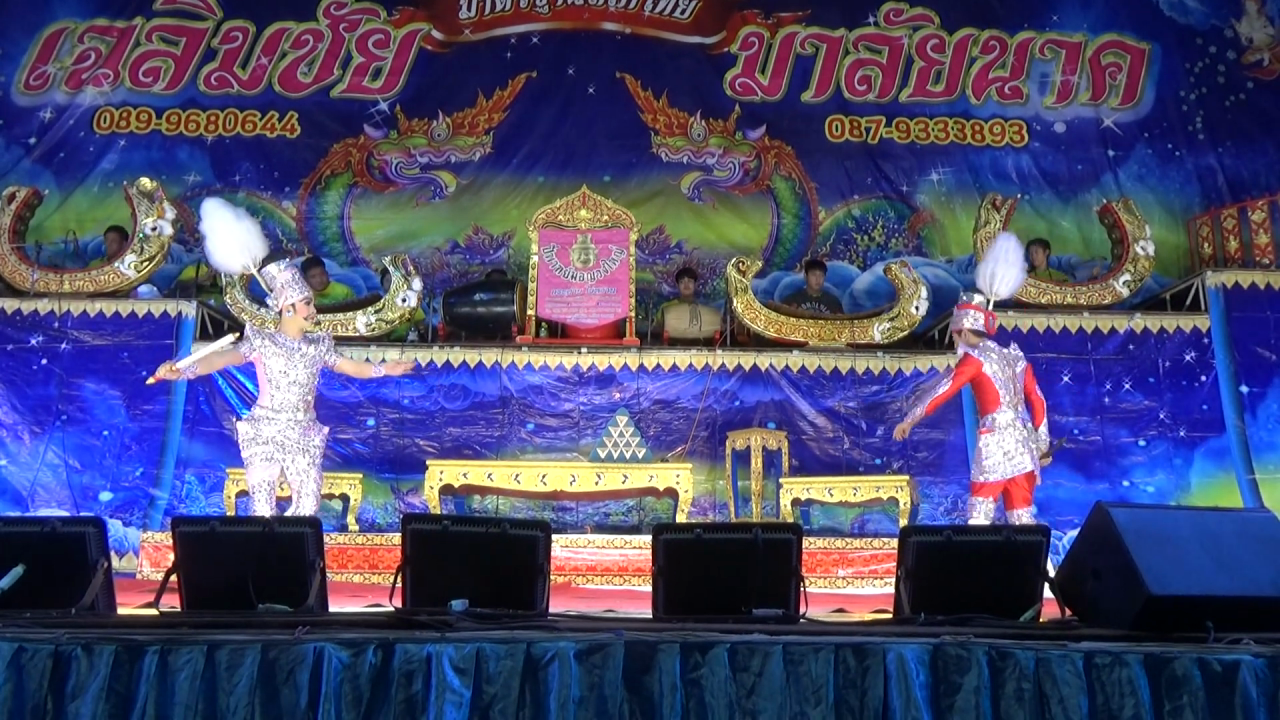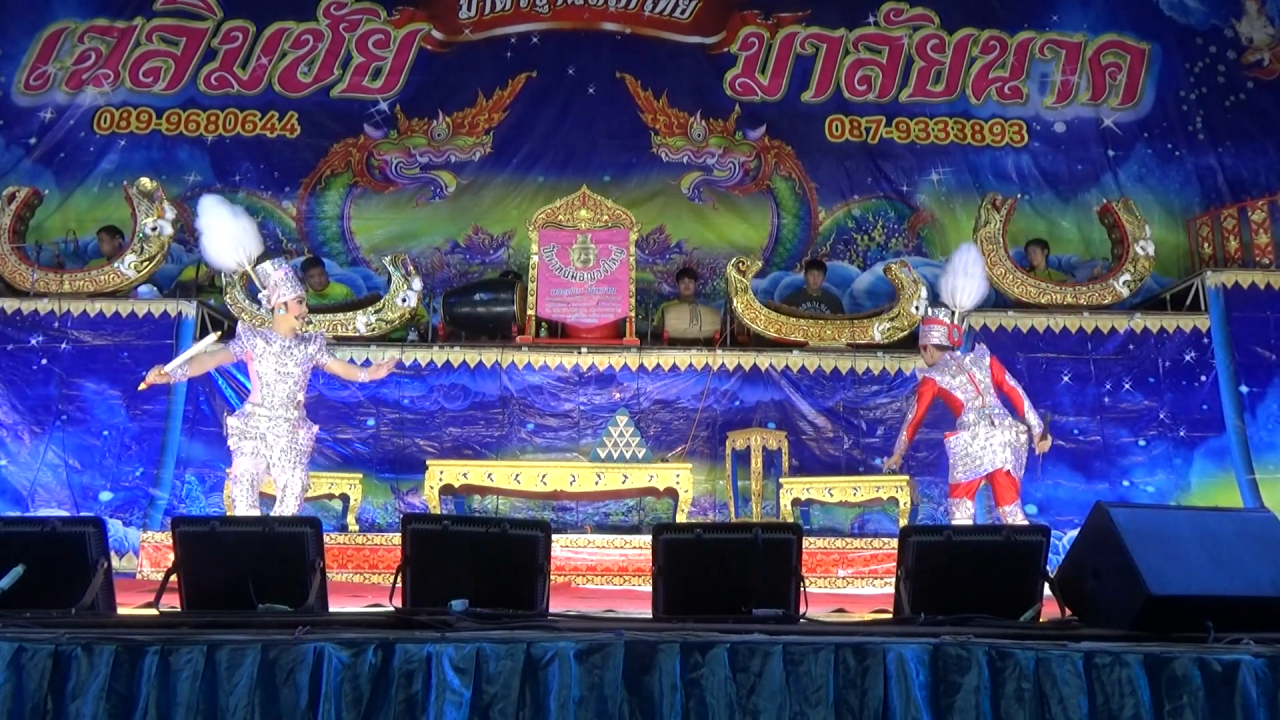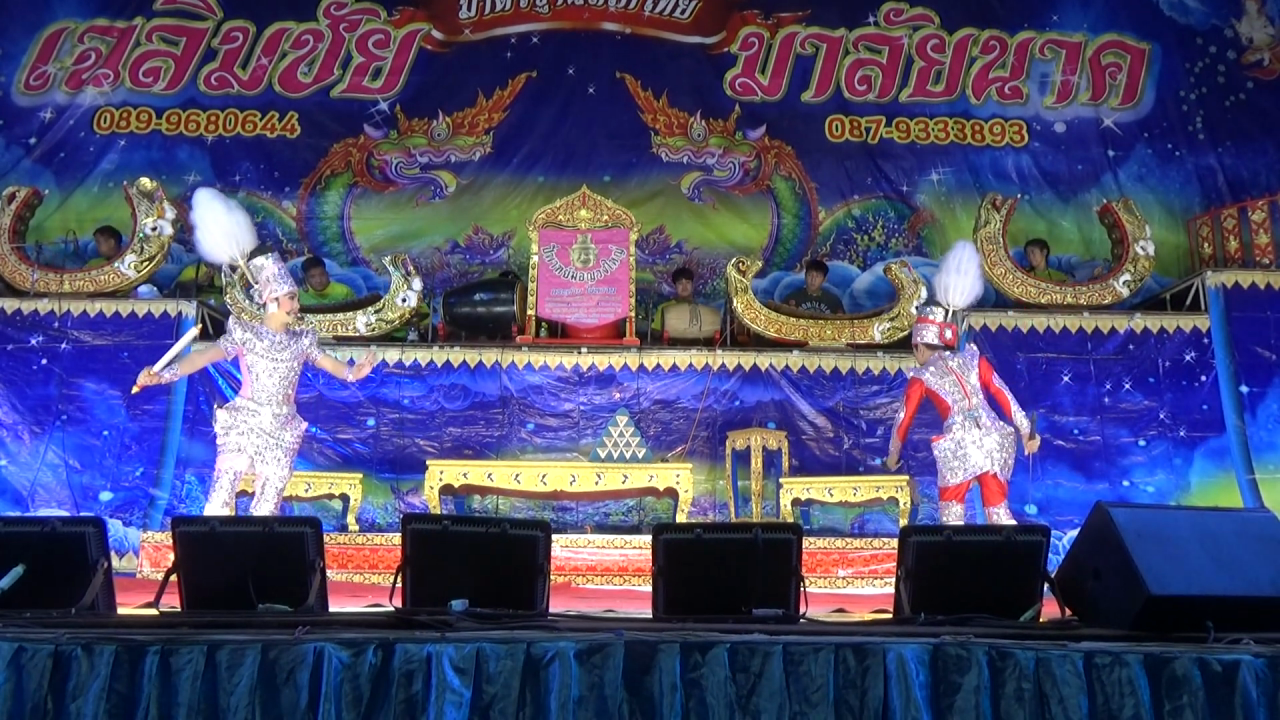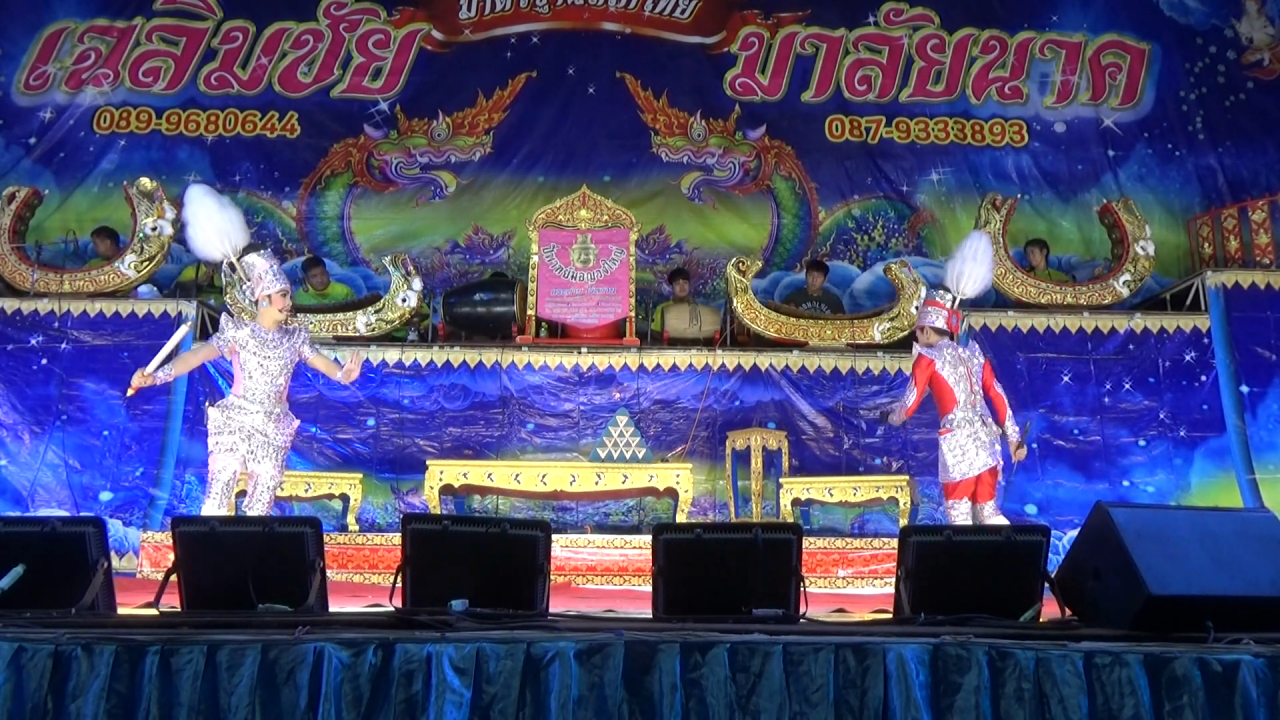
dt=0.4s
person 1, frame 1
left shoulder: (972, 358)
right shoulder: (1016, 356)
left elbow: (941, 393)
right elbow: (1037, 401)
left wrist: (909, 420)
right wrist: (1043, 443)
left hip: (996, 441)
right hip: (1023, 440)
left knee: (979, 511)
right knee: (1021, 515)
person 1, frame 2
left shoulder: (932, 377)
right shoulder: (984, 358)
left elbow: (914, 417)
right elbow: (1015, 390)
left wrist: (897, 454)
right wrist: (1037, 428)
left hip: (972, 440)
right hip: (1005, 437)
left knee: (960, 512)
right knee: (1011, 510)
person 1, frame 3
left shoulder: (921, 376)
right shoulder: (973, 358)
left elbow: (904, 418)
right elbow: (1002, 393)
left wrist: (894, 453)
right wrist: (1025, 430)
left hip: (958, 444)
right hip: (992, 439)
left knee: (951, 516)
right knee: (999, 512)
person 1, frame 4
left shoulder: (927, 356)
right shoulder: (975, 353)
left elbow: (910, 404)
right elbow: (998, 394)
left wrist: (893, 416)
right wrist: (1013, 436)
left hip: (959, 440)
right hip: (987, 438)
left knee: (959, 515)
right knee: (987, 510)
person 2, frame 1
left shoulder: (318, 346)
right shoulder: (261, 342)
left elbow: (350, 367)
right elbow: (222, 359)
left wrist: (382, 369)
right wrist: (183, 371)
left hip: (304, 437)
right hip: (265, 434)
left knee: (307, 508)
right knee: (264, 510)
person 2, frame 2
left shoulder: (310, 345)
right shoulder: (254, 339)
left elbow: (339, 367)
right elbow: (213, 359)
left wrist: (367, 374)
right wrist: (172, 375)
left hip: (292, 435)
right hip: (254, 428)
left knee: (290, 505)
right knee: (245, 503)
person 2, frame 3
left shoulder: (302, 340)
right shoulder: (245, 334)
left elbow: (328, 363)
right elbow: (204, 357)
left wrist: (352, 373)
right wrist: (162, 376)
left hip: (281, 432)
right hip: (243, 424)
left knee: (268, 502)
right knee: (222, 495)
person 2, frame 4
left shoulder: (295, 337)
right shoulder: (238, 331)
left elbow: (321, 362)
right elbow: (198, 354)
left wrist: (343, 375)
right wrist: (156, 376)
left hip: (273, 432)
right hip: (234, 425)
left knee: (261, 503)
right knee: (218, 497)
